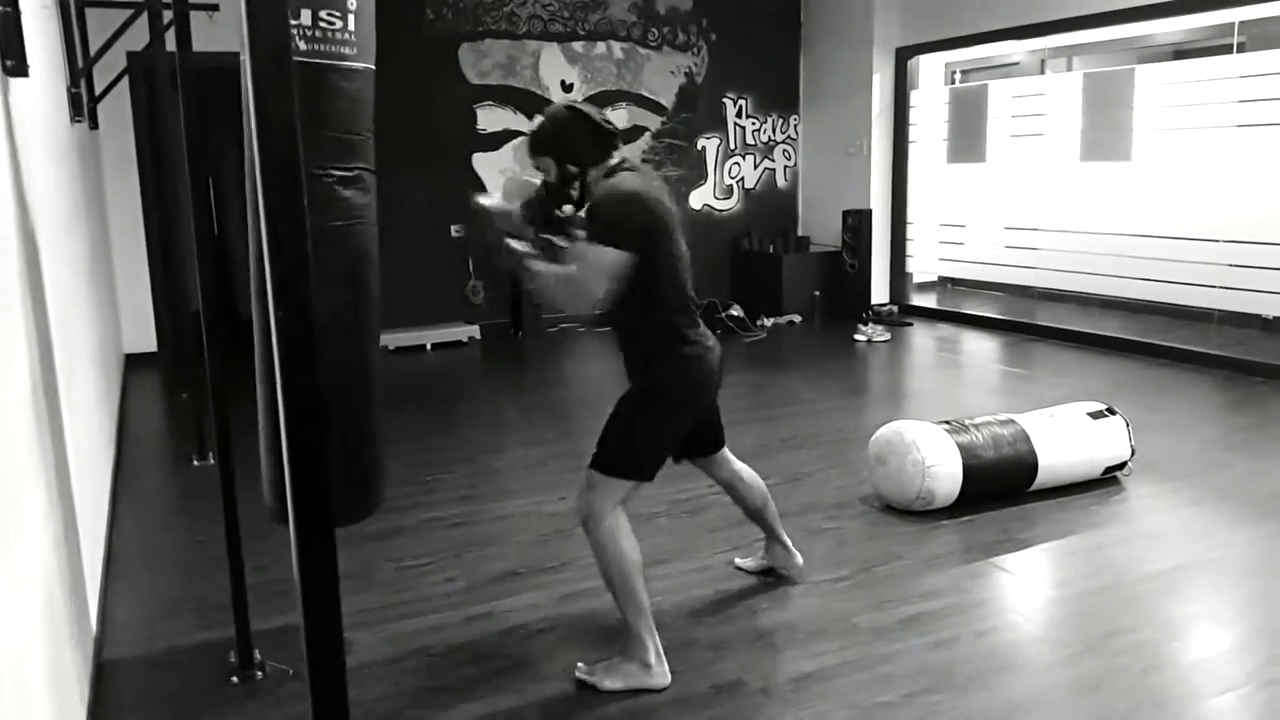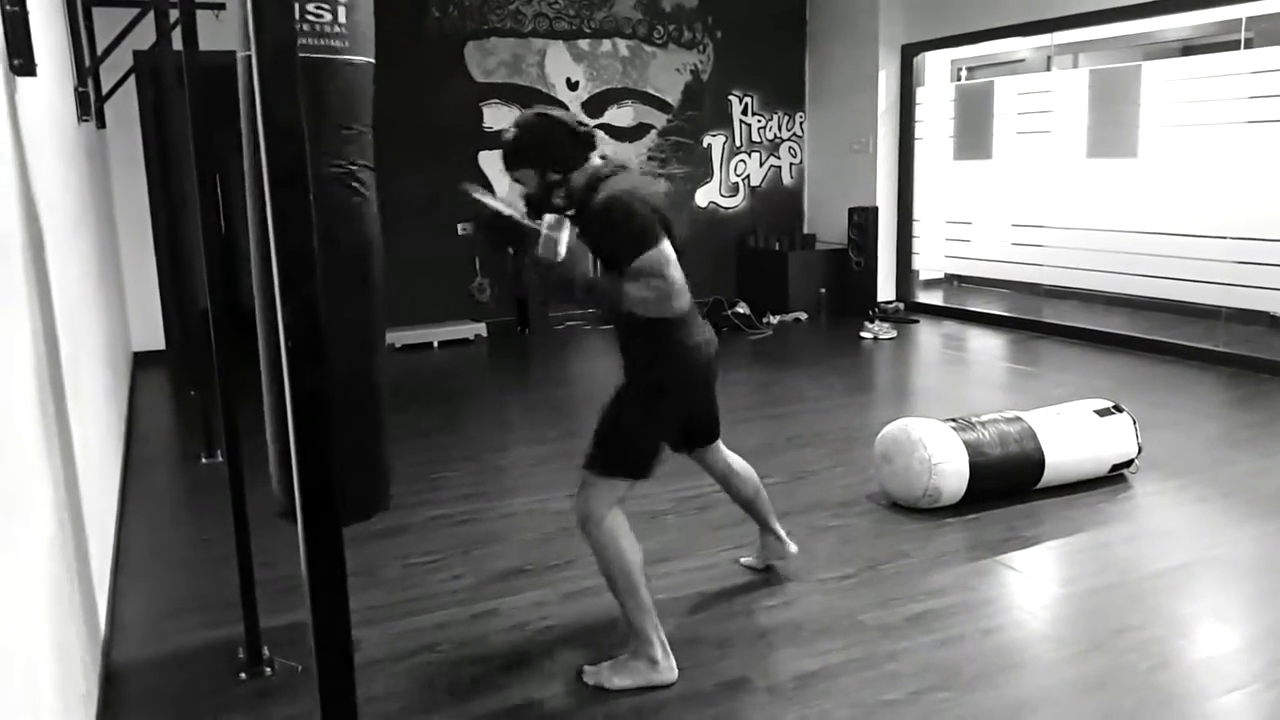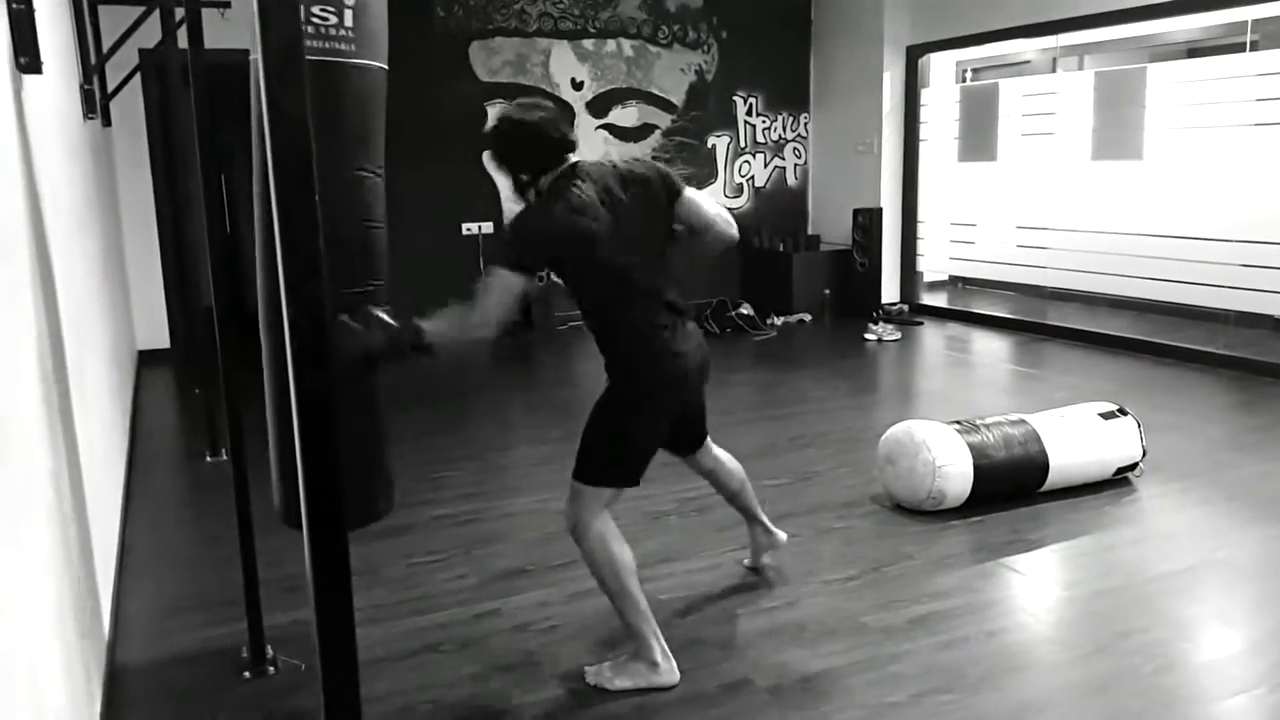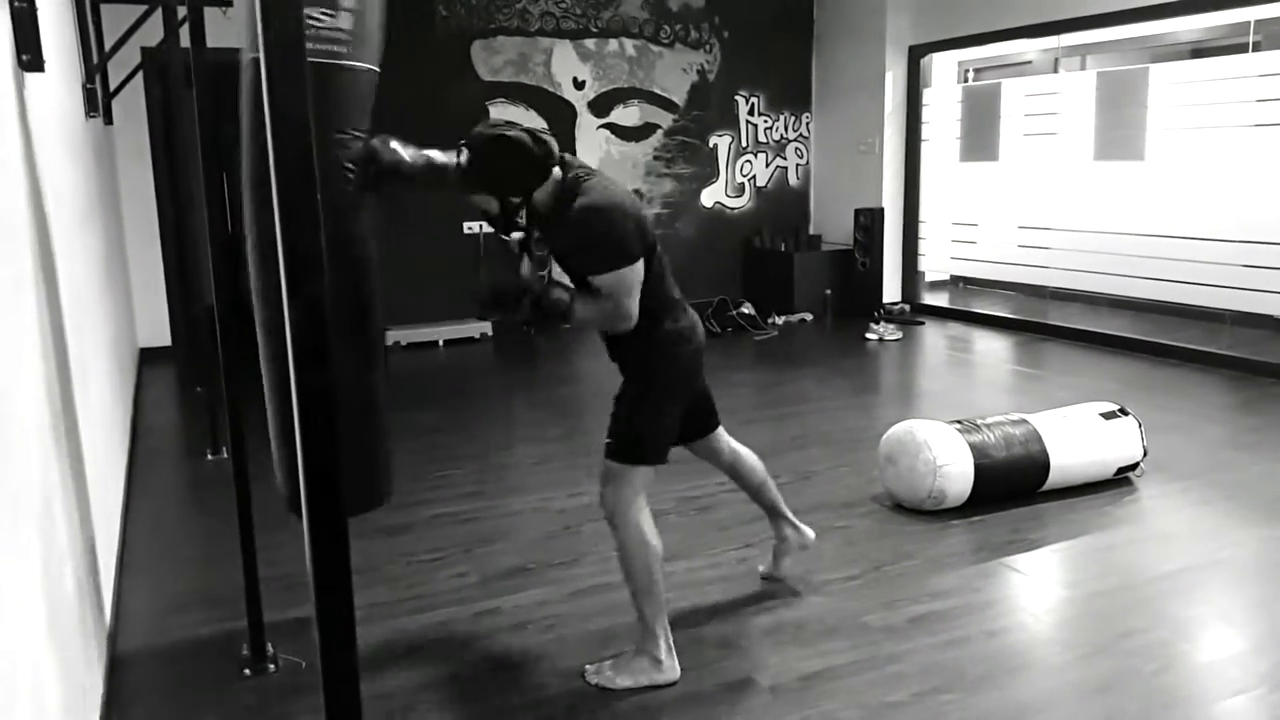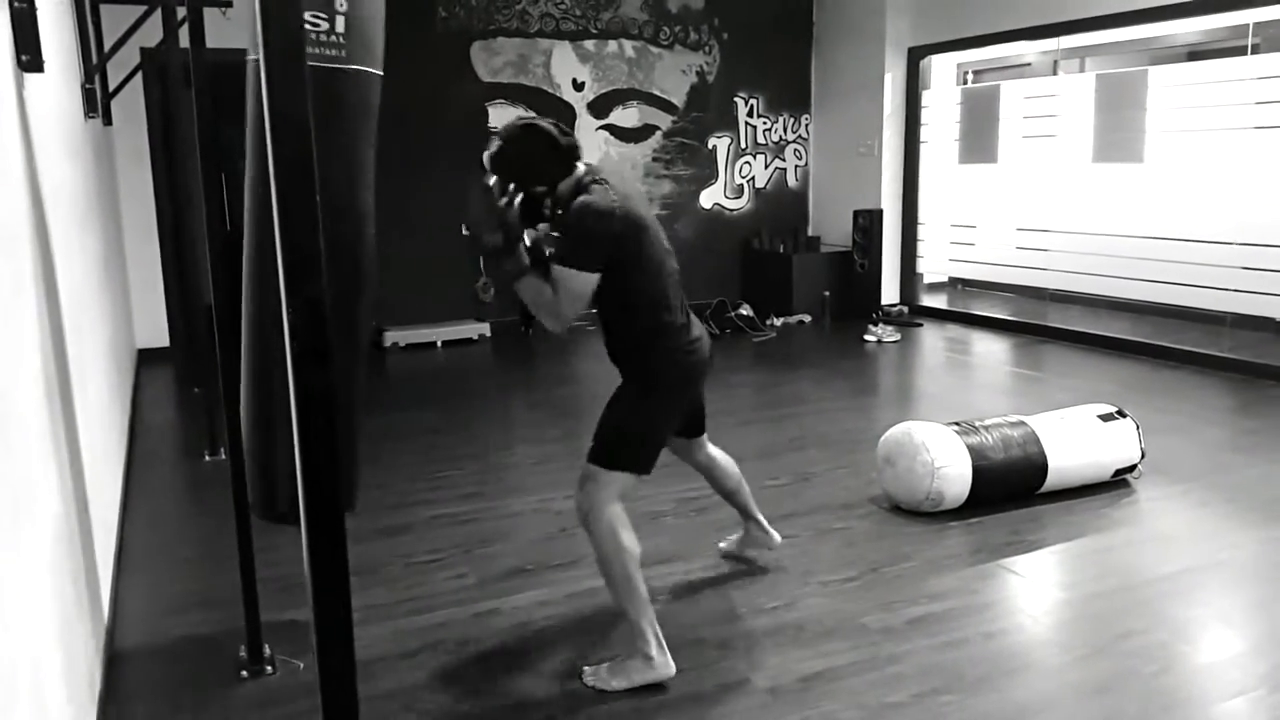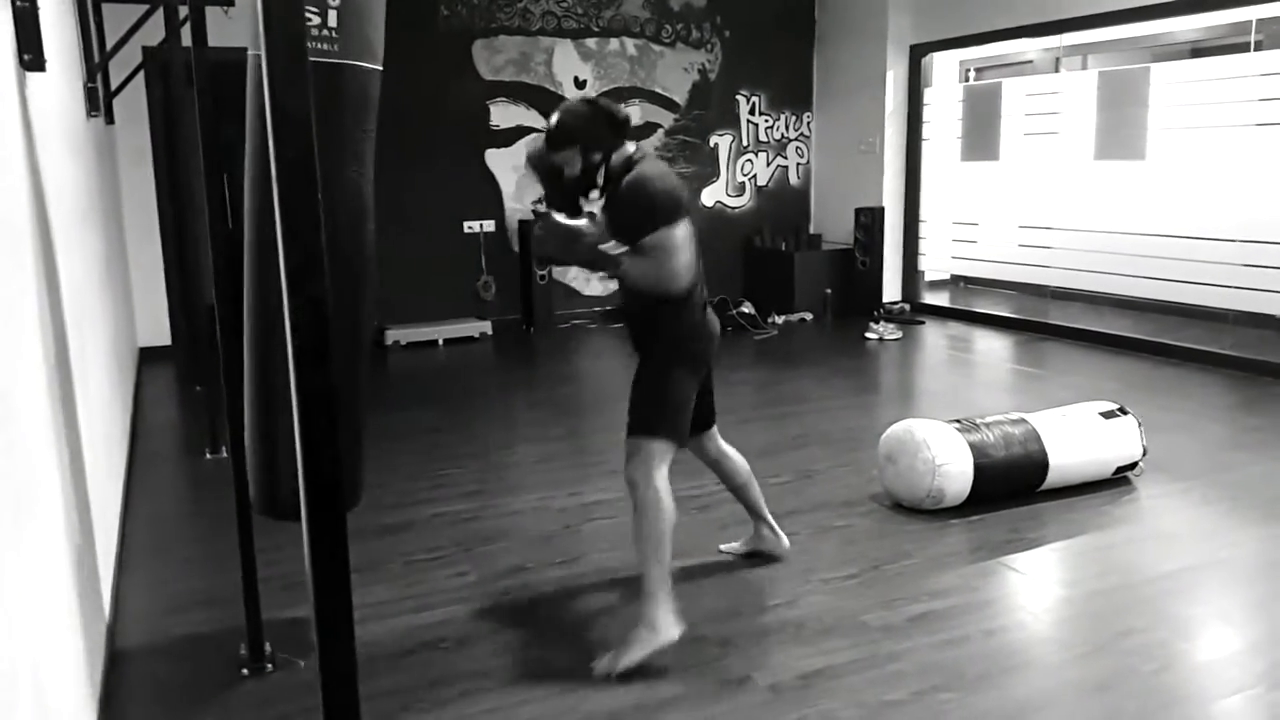
dt=0.2s
person 1, frame 1
left shoulder: (616, 200)
right shoulder: (628, 187)
left elbow: (579, 298)
left hip: (669, 371)
right hip: (693, 357)
left knee: (598, 507)
right knee: (716, 460)
left ankle: (646, 659)
right ankle: (781, 550)
person 1, frame 2
left shoulder: (614, 201)
right shoulder: (602, 186)
left elbow: (673, 297)
right elbow: (593, 266)
left wrist: (593, 289)
right wrist: (542, 252)
left hip: (661, 367)
right hip: (693, 351)
left knee: (595, 508)
right knee: (711, 453)
left ankle: (652, 656)
right ankle: (774, 541)
person 1, frame 3
left shoulder: (540, 221)
right shoulder: (642, 174)
left elbow: (483, 319)
right elbow: (723, 232)
left hip: (646, 373)
right hip: (686, 349)
left knee: (586, 516)
right knee: (697, 449)
left ankle: (651, 658)
right ankle: (761, 531)
person 1, frame 4
left shoulder: (598, 212)
right shoulder: (556, 176)
left elbow: (623, 314)
right elbow: (465, 169)
left wrist: (551, 299)
right wrist: (409, 159)
left hip: (660, 352)
right hip: (673, 341)
left knee: (622, 499)
right knee: (711, 443)
left ankle: (657, 655)
right ankle: (788, 528)
person 1, frame 5
left shoulder: (591, 214)
right shoulder: (598, 195)
left elbow: (557, 315)
left wrist: (509, 252)
right wrist: (528, 247)
left hip: (659, 364)
right hip: (680, 348)
left knee: (596, 501)
right knee: (692, 446)
left ankle: (648, 654)
right ankle: (757, 528)
person 1, frame 6
left shoulder: (647, 184)
right shoulder: (626, 182)
left elbow: (677, 274)
right elbow: (609, 253)
left wrist: (602, 255)
right wrist: (578, 223)
left hip: (676, 340)
right hip: (677, 337)
left knee: (646, 467)
right knee: (704, 442)
left ankle: (657, 618)
right ankle: (765, 529)
